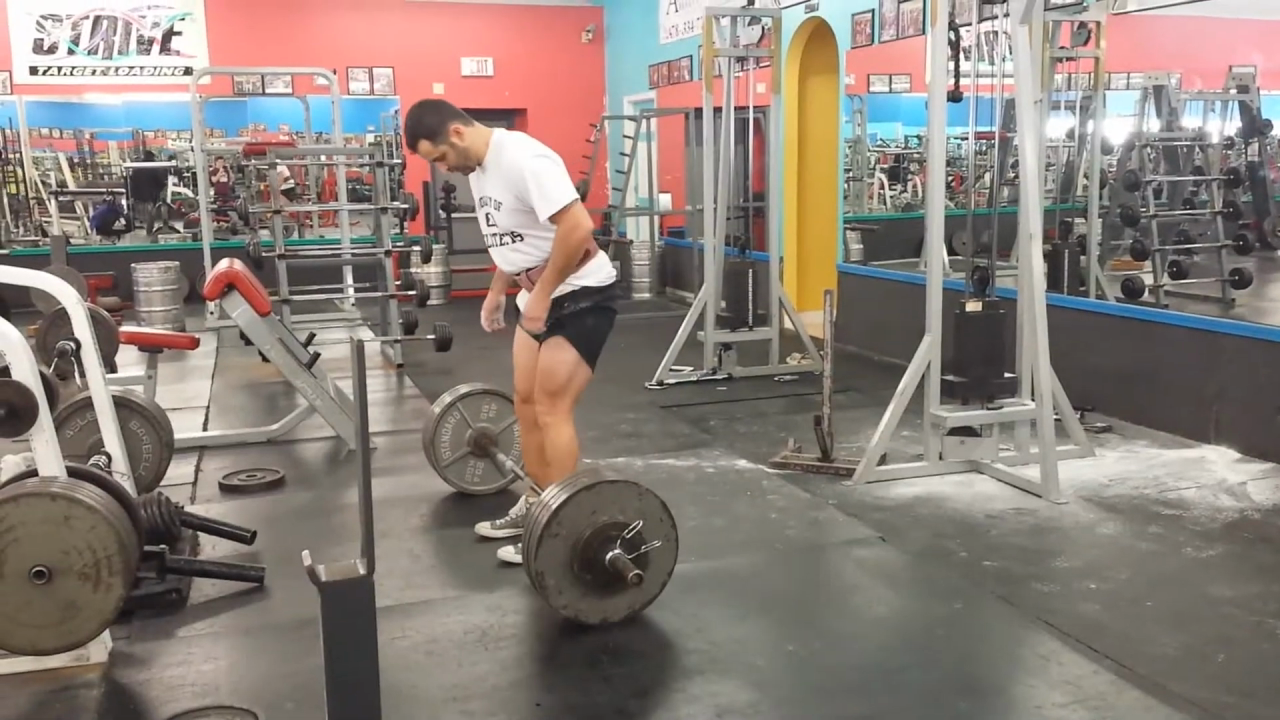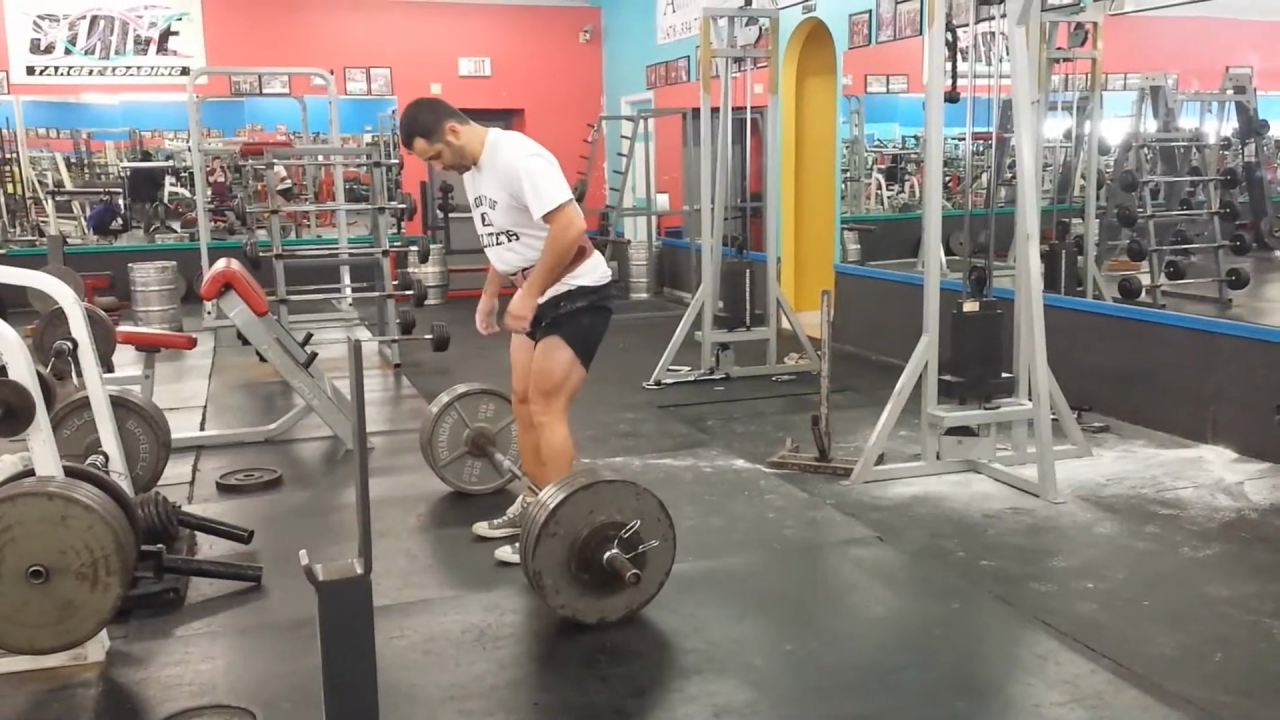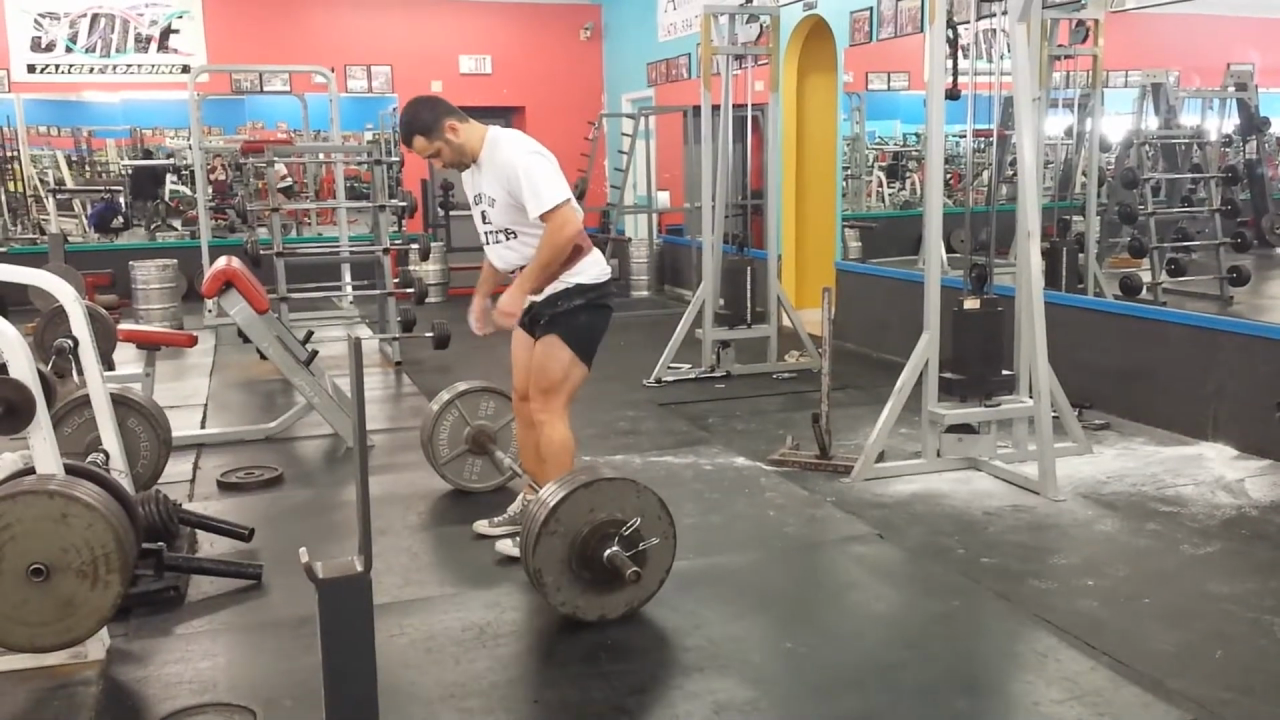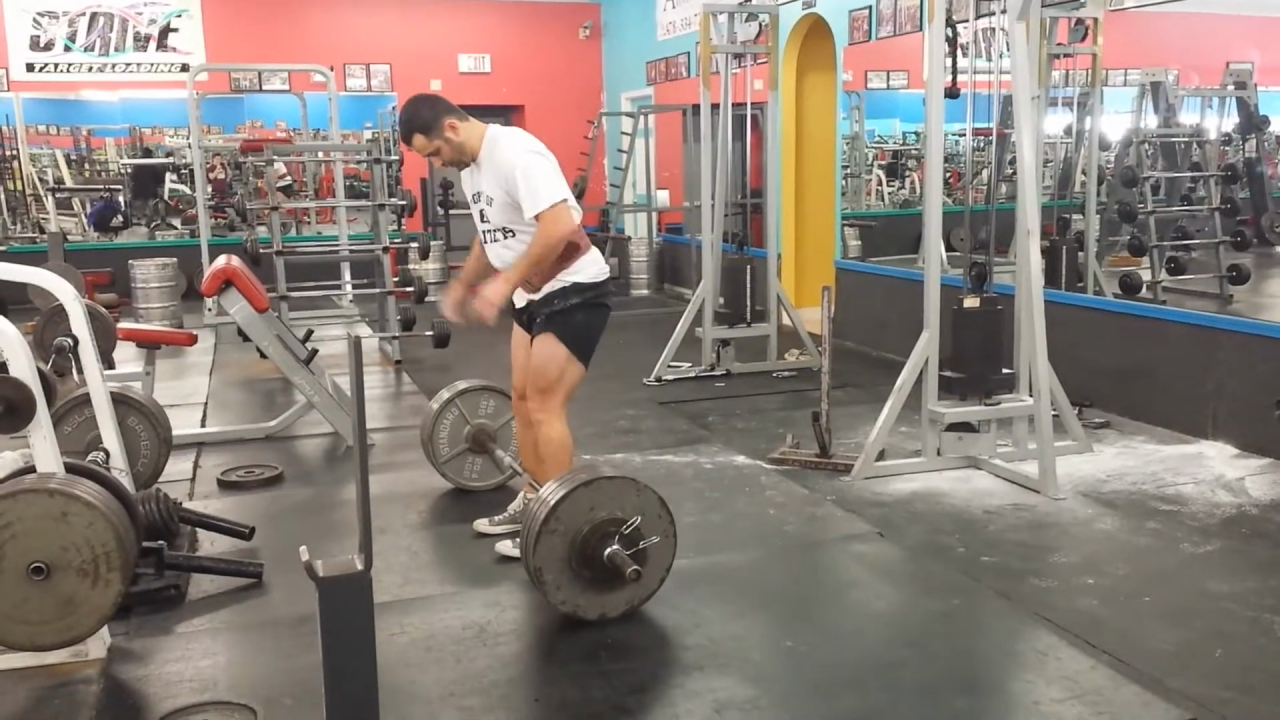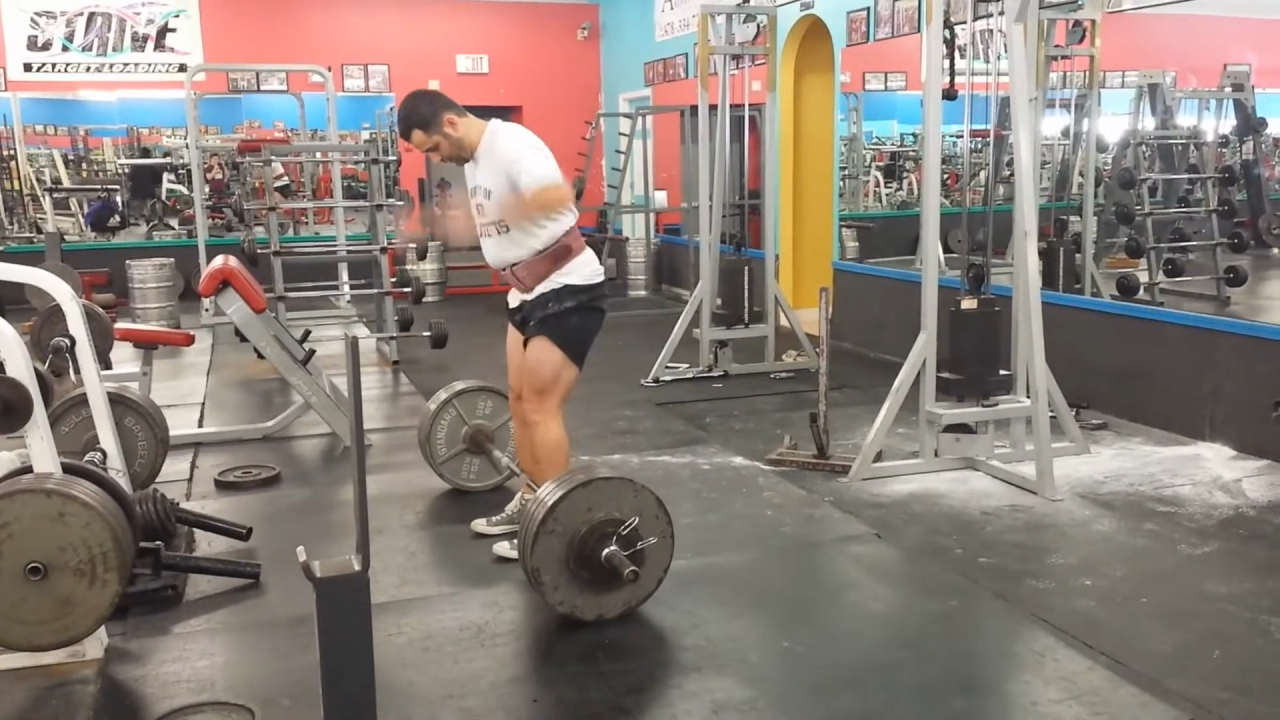
dt=0.1s
person 1, frame 1
left shoulder: (522, 159)
right shoulder: (478, 169)
left elbow: (577, 226)
left wrist: (542, 295)
right wrist: (496, 292)
left hip: (580, 293)
right hip: (540, 294)
left knee: (551, 409)
right knee: (526, 403)
right ankle: (536, 505)
person 1, frame 2
left shoulder: (517, 158)
right shoulder: (473, 169)
left elbow: (570, 226)
left wrist: (529, 295)
right wrist: (490, 294)
left hip: (575, 293)
right hip: (536, 295)
left knee: (546, 408)
right knee: (523, 403)
right ankle: (533, 505)
person 1, frame 3
left shoulder: (516, 156)
right shoulder: (472, 167)
left elbow: (565, 226)
left wrist: (516, 293)
right wrist: (483, 294)
left hip: (576, 291)
right hip: (538, 293)
left knee: (546, 406)
right knee: (524, 400)
right ankle: (533, 503)
person 1, frame 4
left shoulder: (514, 154)
right shoulder: (471, 164)
left elbow: (559, 226)
left wrist: (503, 284)
right wrist: (463, 285)
left hip: (573, 289)
right hip: (534, 292)
left knee: (544, 405)
right knee: (523, 399)
right ankle: (534, 501)
person 1, frame 5
left shoulder: (510, 145)
right shoulder: (478, 158)
left elbow: (556, 196)
left wrist: (485, 215)
right wrist: (428, 222)
left hip: (568, 289)
right hip: (530, 291)
left knee: (539, 406)
right knee: (520, 399)
right ankle: (530, 502)
